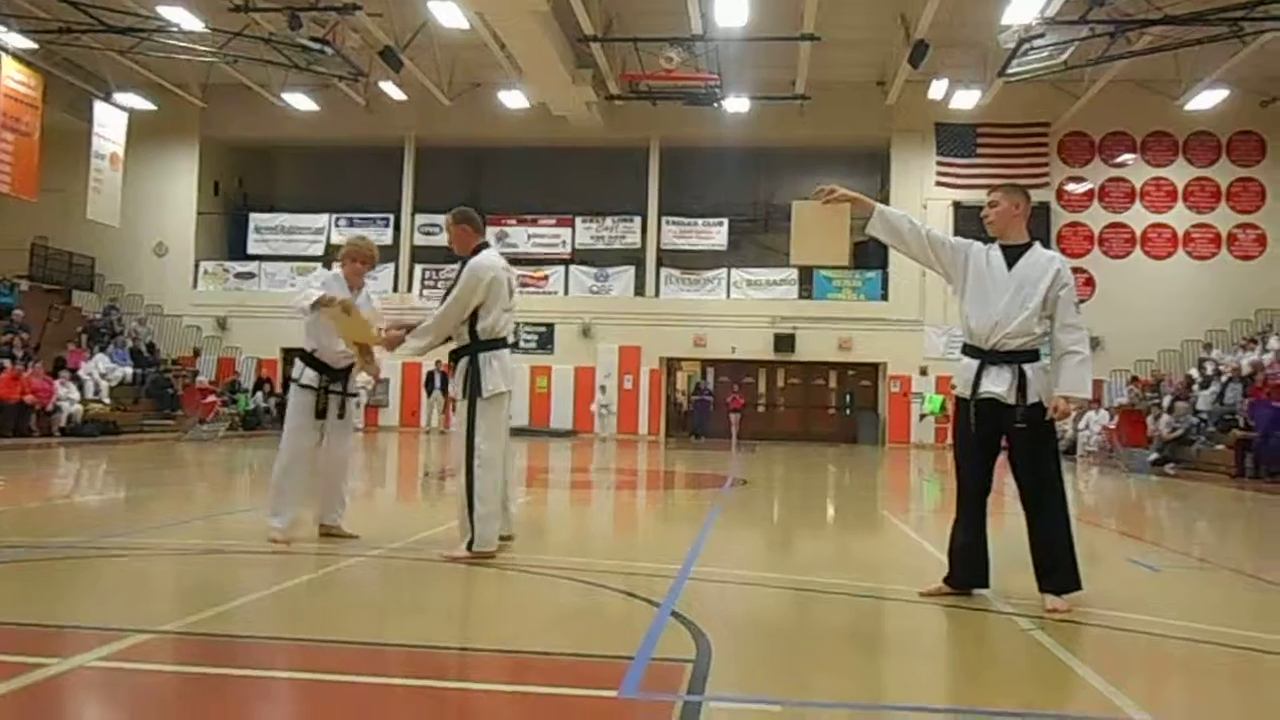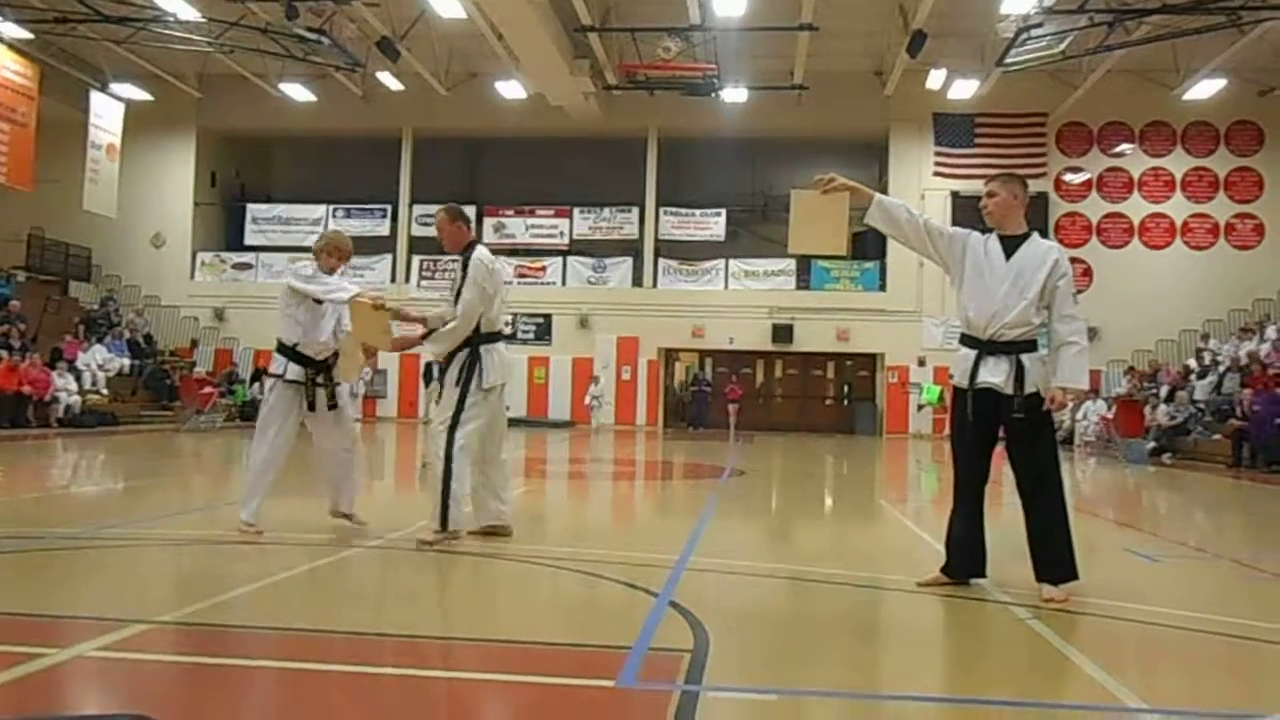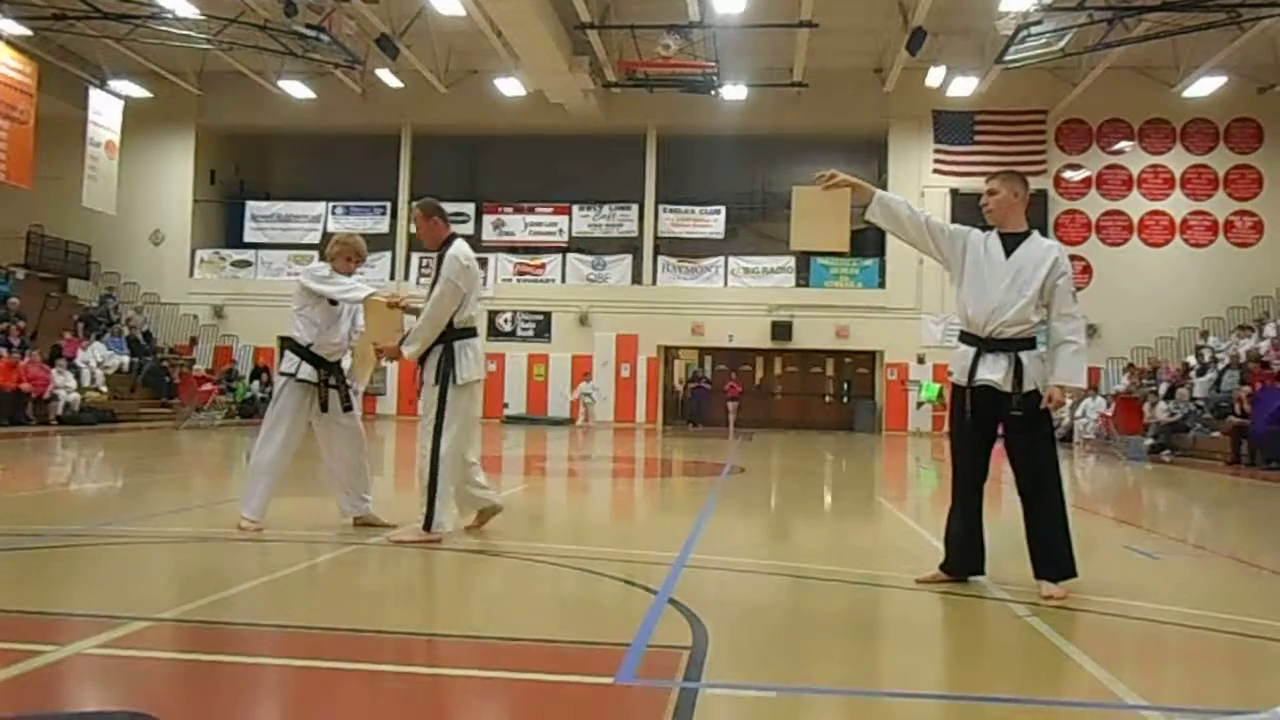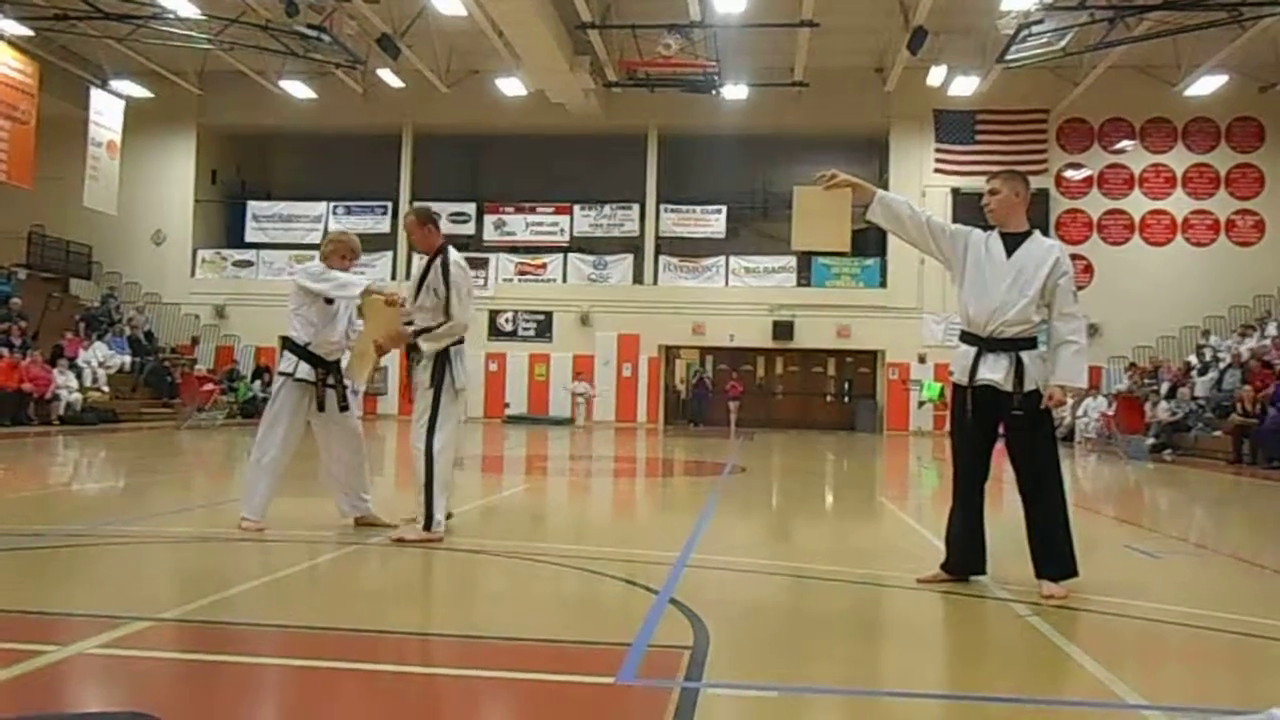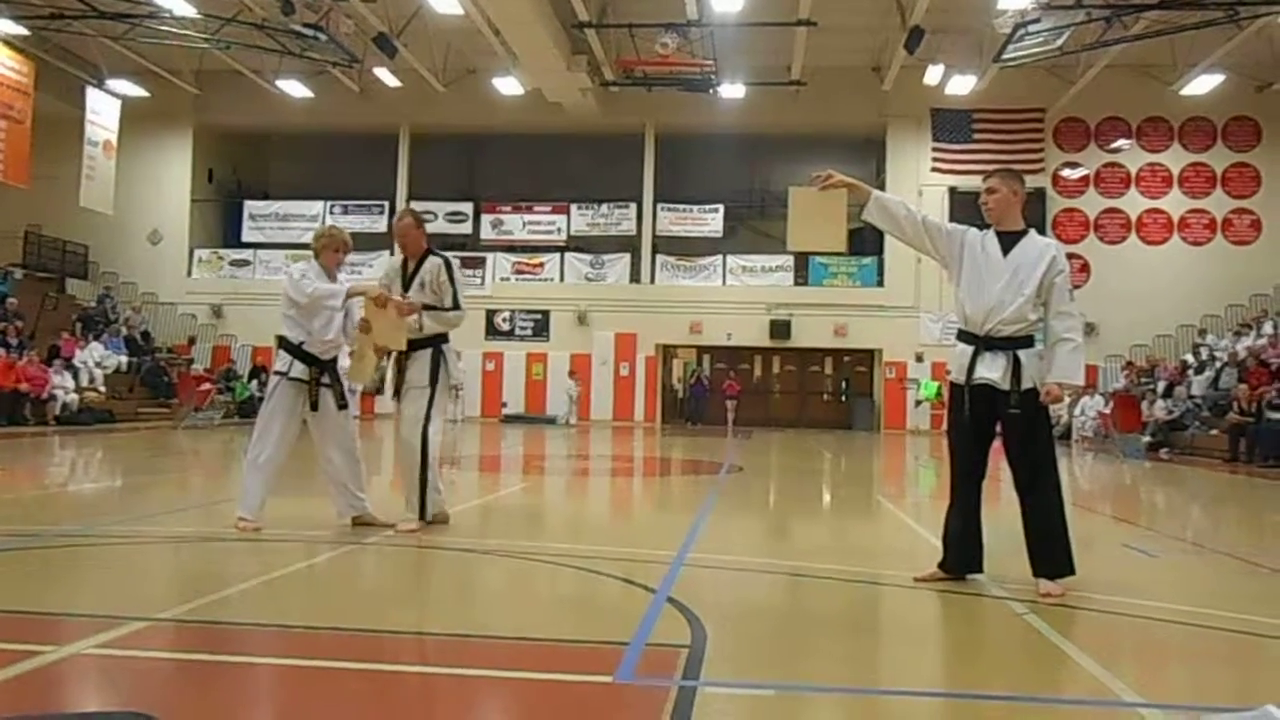
dt=0.4s
person 1, frame 1
left shoulder: (1052, 266)
right shoulder: (968, 256)
left elbow: (1070, 334)
right elbow: (913, 234)
left wrist: (1065, 392)
right wrist: (856, 200)
left hip: (1026, 384)
right hip: (976, 382)
left knee: (1040, 490)
right knee: (971, 487)
left ankle: (1054, 584)
right ankle: (963, 575)
person 1, frame 2
left shoulder: (1050, 256)
right shoulder: (966, 246)
left elbow: (1067, 324)
right elbow: (910, 223)
left wrist: (1063, 383)
right wrist: (854, 189)
left hip: (1024, 375)
right hip: (974, 373)
left knee: (1038, 480)
right knee: (968, 477)
left ankle: (1051, 574)
right ankle: (961, 565)
person 1, frame 3
left shoulder: (1049, 254)
right shoulder: (966, 244)
left elbow: (1066, 322)
right elbow: (912, 220)
left wrist: (1060, 381)
right wrist: (856, 186)
left hip: (1023, 373)
right hip: (972, 370)
left knee: (1037, 477)
right knee: (966, 474)
left ankle: (1050, 571)
right ankle: (960, 562)
person 1, frame 4
left shoulder: (1051, 254)
right shoulder: (968, 244)
left elbow: (1067, 322)
right elbow: (912, 220)
left wrist: (1061, 381)
right wrist: (857, 186)
left hip: (1024, 372)
right hip: (974, 369)
left knee: (1038, 477)
right knee: (967, 474)
left ankle: (1052, 571)
right ankle: (960, 562)
person 1, frame 5
left shoulder: (1047, 252)
right shoulder: (964, 243)
left elbow: (1064, 320)
right elbow: (909, 220)
left wrist: (1059, 378)
right wrist: (852, 186)
left hip: (1021, 370)
right hip: (971, 368)
left knee: (1035, 475)
right knee: (965, 472)
left ankle: (1048, 569)
right ankle: (958, 561)
person 2, frame 1
left shoulder: (477, 267)
right shoulder: (495, 263)
left elbow: (448, 316)
left wrist: (404, 338)
right wrist: (416, 329)
left hip: (481, 367)
right hip: (495, 363)
left knee: (477, 454)
right knee: (492, 452)
left ankle: (480, 541)
right ankle: (499, 525)
person 2, frame 2
left shoulder: (476, 262)
right shoulder: (477, 260)
left elbow: (464, 322)
right elbow: (458, 314)
left wrist: (418, 340)
right wrist: (418, 319)
left hip: (477, 361)
right hip: (484, 359)
left knee: (448, 436)
right knee: (488, 444)
left ankle: (447, 523)
right ankle: (497, 518)
person 2, frame 3
left shoulder: (453, 257)
right shoulder: (457, 253)
left elbow: (437, 316)
left wrist: (402, 348)
right wrist: (411, 309)
left hip: (452, 357)
right hip: (460, 354)
left knee: (436, 441)
right knee: (459, 439)
left ankle: (432, 525)
right ankle: (484, 499)
person 2, frame 4
left shoulder: (450, 265)
right shoulder: (432, 263)
left elbow: (458, 322)
left wrist: (412, 338)
left hip: (441, 362)
right hip: (432, 360)
left knee: (429, 439)
right knee: (435, 438)
left ankle: (431, 524)
right ankle: (435, 509)
person 2, frame 5
left shoulder: (441, 265)
right shoulder: (393, 268)
left elbow: (457, 314)
right elbow: (383, 307)
left wrist: (418, 310)
right wrist: (382, 307)
left hip: (431, 358)
right hip: (406, 358)
left knee: (417, 434)
right knee: (410, 435)
left ankle: (422, 510)
right ankle: (431, 507)
person 3, frame 1
left shoulder: (368, 301)
right shoulder: (324, 281)
right elbow: (306, 295)
right wrist: (335, 299)
left hip: (343, 381)
right hip: (311, 376)
left knee: (339, 454)
right knee: (295, 450)
left ankle: (329, 520)
right ankle: (280, 521)
person 3, frame 2
left shoulder: (341, 295)
right shoulder: (299, 274)
left elbow: (345, 333)
right elbow: (325, 286)
right wrist: (365, 297)
left hip: (322, 373)
right hip: (290, 370)
left knee: (341, 439)
right knee: (270, 443)
left ankle: (342, 504)
right ankle: (248, 515)
person 3, frame 3
left shoulder: (351, 297)
right shoulder: (313, 275)
left elbow: (358, 334)
right elbow: (343, 287)
left hip: (331, 375)
right hip: (301, 370)
left knee: (351, 442)
right knee: (277, 441)
left ankle: (360, 511)
right ankle: (251, 513)
person 3, frame 4
left shoulder: (349, 294)
right shoulder: (308, 274)
left elbow: (354, 335)
right elbow: (335, 280)
right wrist: (379, 290)
left hip: (329, 374)
right hip: (298, 370)
left knee: (348, 442)
right knee: (275, 441)
left ankle: (360, 510)
right ankle: (251, 512)
person 3, frame 5
left shoulder: (341, 290)
right shoulder: (299, 274)
left elbow: (349, 331)
right elbow: (314, 294)
left wrist: (367, 328)
right wrist: (362, 289)
left hip: (325, 373)
right hip: (294, 369)
left knee: (342, 443)
right knee: (271, 442)
left ankle: (357, 510)
right ankle: (248, 513)
